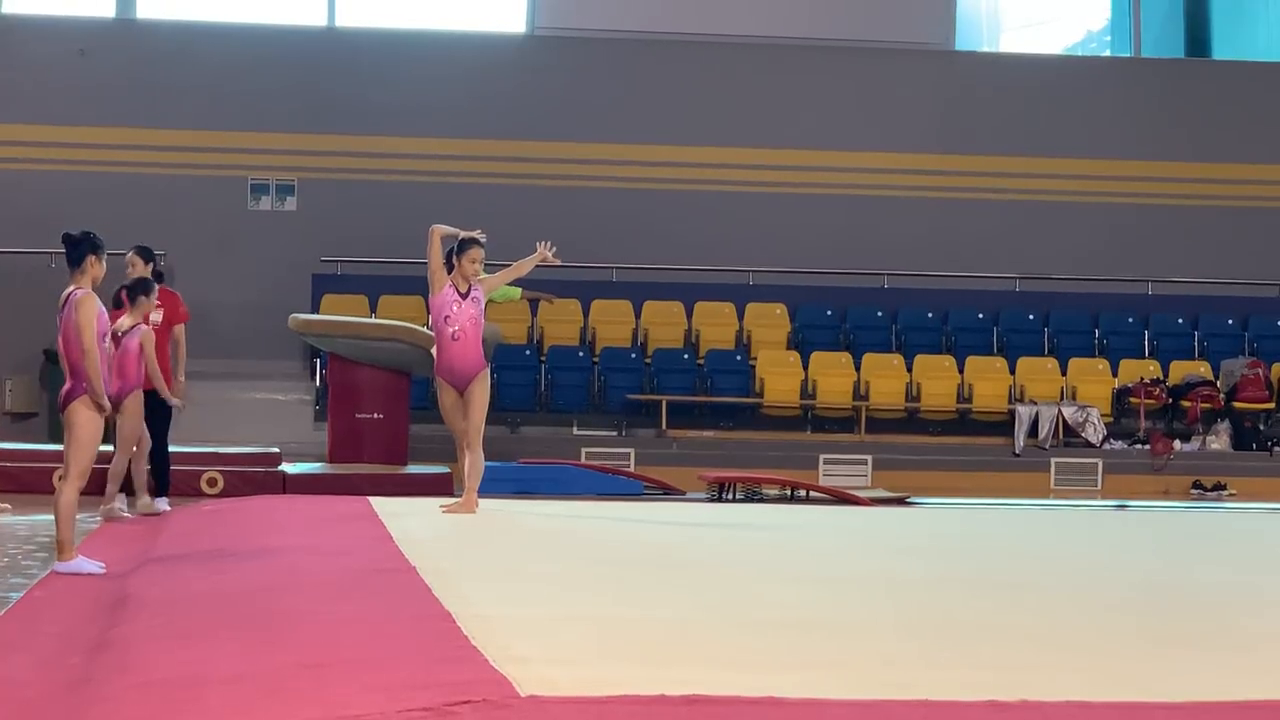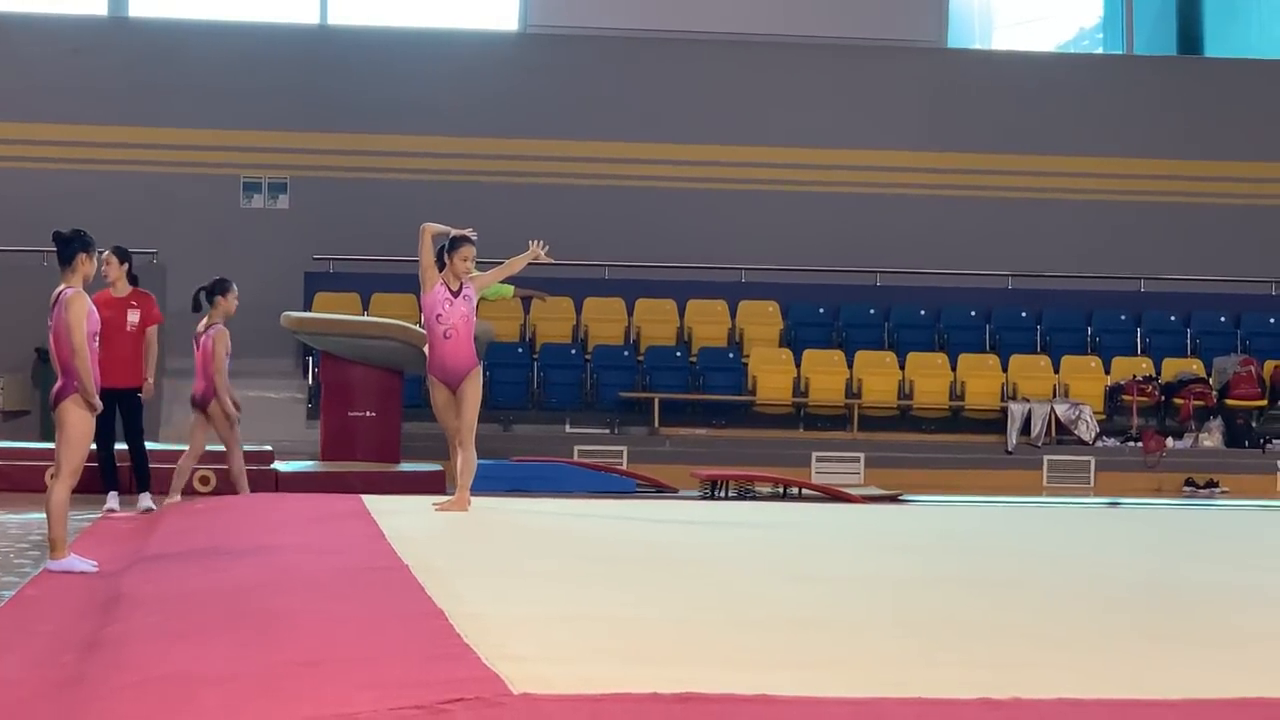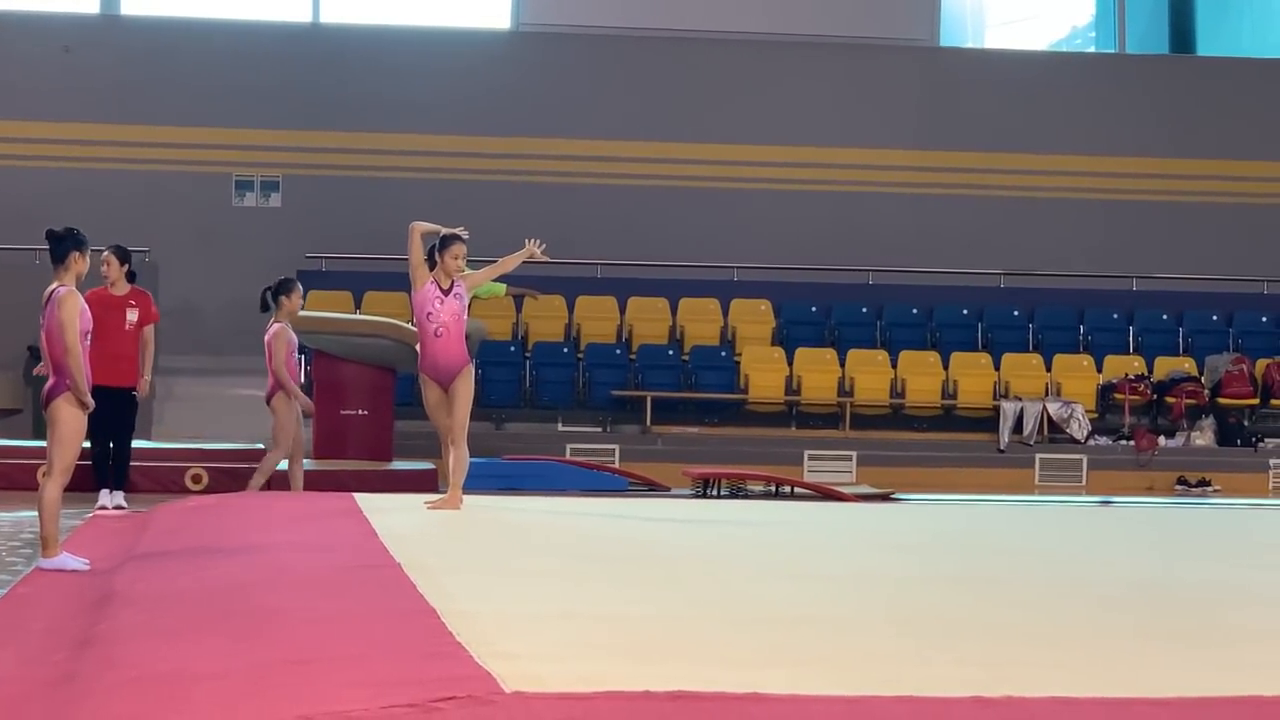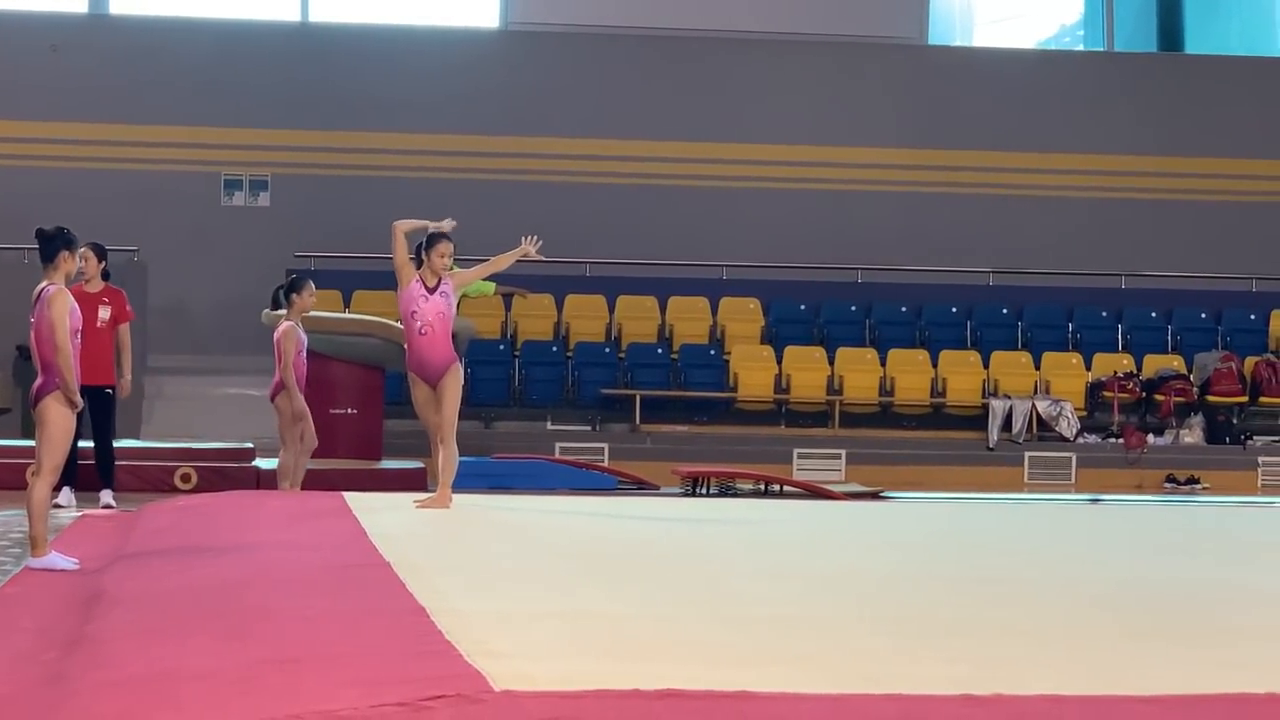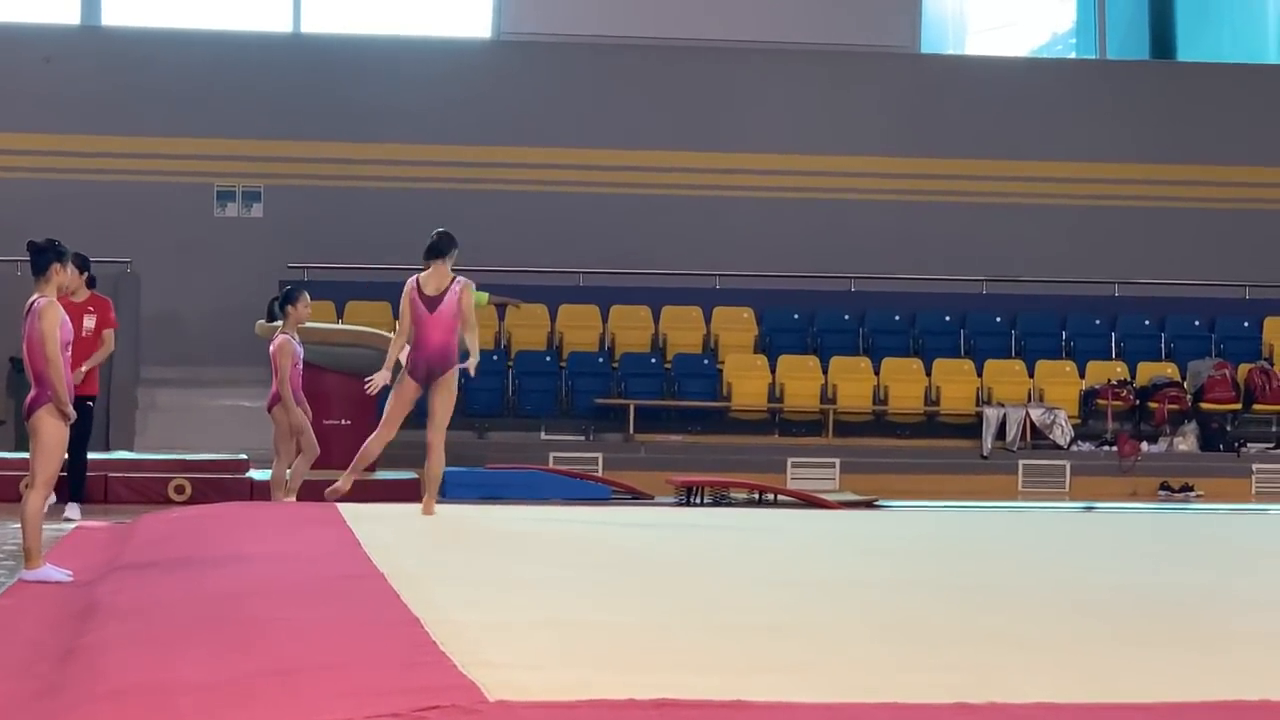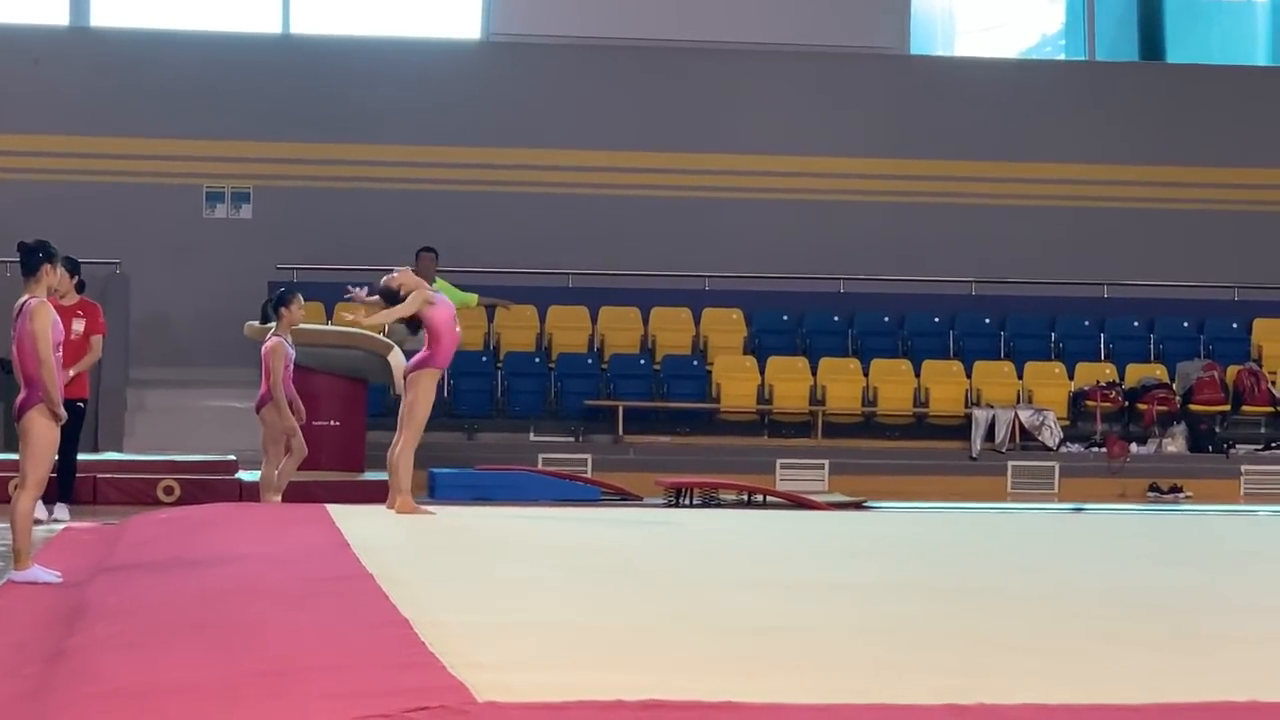
dt=0.7s
person 1, frame 1
left shoulder: (68, 297)
right shoulder: (86, 298)
left elbow: (66, 349)
right elbow: (89, 350)
right wrist: (101, 397)
left hip: (74, 394)
right hip: (85, 397)
left knee: (72, 479)
right knee: (73, 479)
left ankle: (68, 553)
right ankle: (66, 556)
person 1, frame 2
left shoulder: (59, 296)
right shoulder: (77, 297)
left elbow: (58, 348)
right elbow: (79, 351)
right wrist: (92, 396)
left hip: (66, 392)
right hip: (76, 395)
left knee: (63, 477)
right knee: (65, 478)
left ankle: (60, 551)
right ankle: (58, 554)
person 1, frame 3
left shoulder: (51, 294)
right shoulder: (70, 296)
left elbow: (48, 345)
right elbow: (72, 349)
right wrist: (84, 395)
left hip: (57, 391)
right hip: (68, 394)
left knee: (56, 476)
right knee: (58, 476)
left ankle: (52, 549)
right ankle: (50, 552)
person 1, frame 4
left shoulder: (41, 292)
right shoulder: (59, 294)
left elbow: (38, 343)
right elbow: (62, 348)
right wrist: (73, 393)
left hip: (46, 389)
right hip: (57, 393)
left knee: (44, 475)
right knee: (46, 475)
left ankle: (41, 549)
right ankle: (39, 552)
person 1, frame 5
left shoulder: (33, 305)
right shoulder: (50, 307)
left elbow: (31, 357)
right elbow: (53, 360)
right wrist: (65, 405)
left hip: (39, 402)
right hip: (49, 405)
left knee: (38, 487)
right knee: (41, 487)
left ankle: (35, 561)
right ankle: (33, 564)
person 1, frame 6
left shoulder: (21, 306)
right shoulder: (41, 307)
left elbow: (18, 357)
right elbow: (45, 361)
right wrist: (58, 406)
left hip: (28, 402)
right hip: (40, 405)
left knee: (28, 488)
right knee: (31, 488)
left ankle: (24, 562)
right ankle: (22, 565)
person 2, frame 1
left shoulder: (481, 288)
right shoulder: (439, 282)
left elbow: (515, 271)
right elbow: (435, 232)
left wrist: (539, 256)
right wrist: (462, 234)
left hip: (476, 373)
right hip: (446, 375)
left knee: (474, 439)
right knee: (460, 440)
left ankle: (469, 498)
right ankle: (466, 495)
person 2, frame 2
left shoulder: (473, 286)
right shoulder: (431, 281)
left elbow: (506, 269)
right elbow: (426, 230)
left wrist: (531, 254)
right wrist: (454, 232)
left hip: (468, 371)
right hip: (438, 373)
left knee: (466, 437)
right knee: (453, 438)
left ankle: (462, 496)
right ankle: (459, 494)
person 2, frame 3
left shoulder: (464, 284)
right shoulder: (422, 280)
left elbow: (500, 267)
right elbow: (415, 229)
left wrist: (527, 253)
right wrist: (444, 231)
left hip: (460, 368)
right hip: (430, 371)
left knee: (457, 436)
right knee: (445, 437)
left ankle: (454, 495)
right ankle: (450, 492)
person 2, frame 4
left shoulder: (452, 282)
right shoulder: (407, 278)
left elbow: (491, 266)
right elbow: (398, 228)
left wrist: (521, 251)
right wrist: (430, 225)
left hip: (447, 367)
right hip: (418, 370)
left knee: (446, 435)
right knee: (434, 435)
left ankle: (444, 493)
right ankle: (440, 491)
person 2, frame 5
left shoulder: (411, 285)
right shoulder: (464, 287)
left elbow: (403, 333)
right elbow: (470, 326)
left wrist: (386, 370)
right wrist: (474, 355)
left hip: (416, 364)
right hip: (442, 365)
left knee: (386, 429)
right knee: (436, 440)
left ankle: (348, 478)
right ankle: (428, 503)
person 2, frame 6
left shoulder: (428, 293)
right shoulder: (420, 296)
right elbow: (396, 311)
right wrist: (368, 320)
left hip: (426, 369)
right hip: (426, 371)
left knee: (403, 438)
right knee: (409, 438)
left ankle: (395, 496)
right ankle: (403, 500)
person 3, frame 1
left shoulder: (170, 298)
left elbow: (179, 341)
left wrist: (179, 376)
left hip: (158, 381)
left knee: (158, 442)
left ankle: (161, 498)
right ankle: (120, 496)
person 3, frame 2
left shoulder: (145, 300)
right shoulder: (97, 301)
left elbow: (151, 342)
left wrist: (149, 378)
left hip: (132, 382)
right hip: (102, 382)
left knee: (135, 439)
right knee: (103, 441)
left ankle: (144, 495)
right ankle: (112, 494)
person 3, frame 3
left shoulder: (142, 299)
right shoulder: (92, 298)
left elbow: (148, 341)
left wrist: (146, 376)
left hip: (128, 381)
right hip: (97, 380)
left knee: (122, 439)
right knee: (99, 438)
left ankle: (118, 492)
right ankle: (104, 491)
person 3, frame 4
left shoulder: (116, 296)
right shoulder: (69, 295)
left elbow: (124, 339)
left wrist: (126, 375)
left hip: (103, 379)
left knee: (103, 436)
right knee: (69, 435)
left ankle: (107, 491)
right ankle: (67, 489)
person 3, frame 5
left shoulder: (102, 305)
right shoulder: (56, 304)
left elbow: (108, 345)
left wrist: (83, 370)
left hip: (84, 389)
left knee: (77, 447)
left ankle: (74, 503)
person 3, frame 6
left shoulder: (91, 309)
left elbow: (96, 352)
left wrist: (69, 373)
left hip: (75, 392)
left knee: (68, 450)
left ankle: (62, 504)
right ankle: (39, 502)
person 4, frame 1
left shoulder: (116, 327)
right shoulder: (145, 332)
left elbow: (111, 364)
right elbow: (153, 371)
left wrist: (111, 395)
right wrist: (169, 398)
left hip: (116, 392)
right hip: (131, 395)
left knee: (142, 446)
right knee: (124, 452)
left ankle: (143, 500)
right ankle: (108, 504)
person 4, frame 2
left shoulder: (202, 328)
right shoulder: (221, 332)
right elbow: (218, 373)
left wrist: (231, 395)
right wrist: (227, 405)
left hip: (199, 394)
right hip: (213, 396)
left knee: (194, 450)
right knee: (235, 447)
left ankle: (173, 497)
person 4, frame 3
left shoulder: (283, 328)
right shoulder: (280, 330)
right elbow: (278, 368)
left wrist: (299, 396)
right wrist: (299, 395)
left hip: (287, 394)
right hip: (282, 394)
left knee: (298, 448)
right knee: (281, 449)
right ankle: (251, 492)
person 4, frame 4
left shoulder: (295, 326)
right shoulder: (289, 328)
right elbow: (286, 367)
right wrist: (296, 399)
left hip: (293, 393)
right hip: (286, 393)
left knee: (309, 443)
right knee: (290, 447)
left ankle: (294, 491)
person 4, frame 5
left shoulder: (292, 337)
right shoulder: (284, 341)
right elbow: (282, 380)
left wrist: (304, 405)
right wrist: (293, 413)
left hip: (291, 403)
right hip: (284, 404)
left knee: (311, 450)
right knee: (284, 458)
left ankle: (289, 496)
person 4, frame 6
left shoulder: (285, 338)
right shoulder: (277, 344)
right elbow: (275, 383)
left wrist: (297, 403)
right wrist: (286, 415)
left hip: (279, 403)
right hip: (272, 405)
left knee: (299, 451)
right knee: (273, 459)
left ankle: (275, 495)
right ankle: (267, 505)
